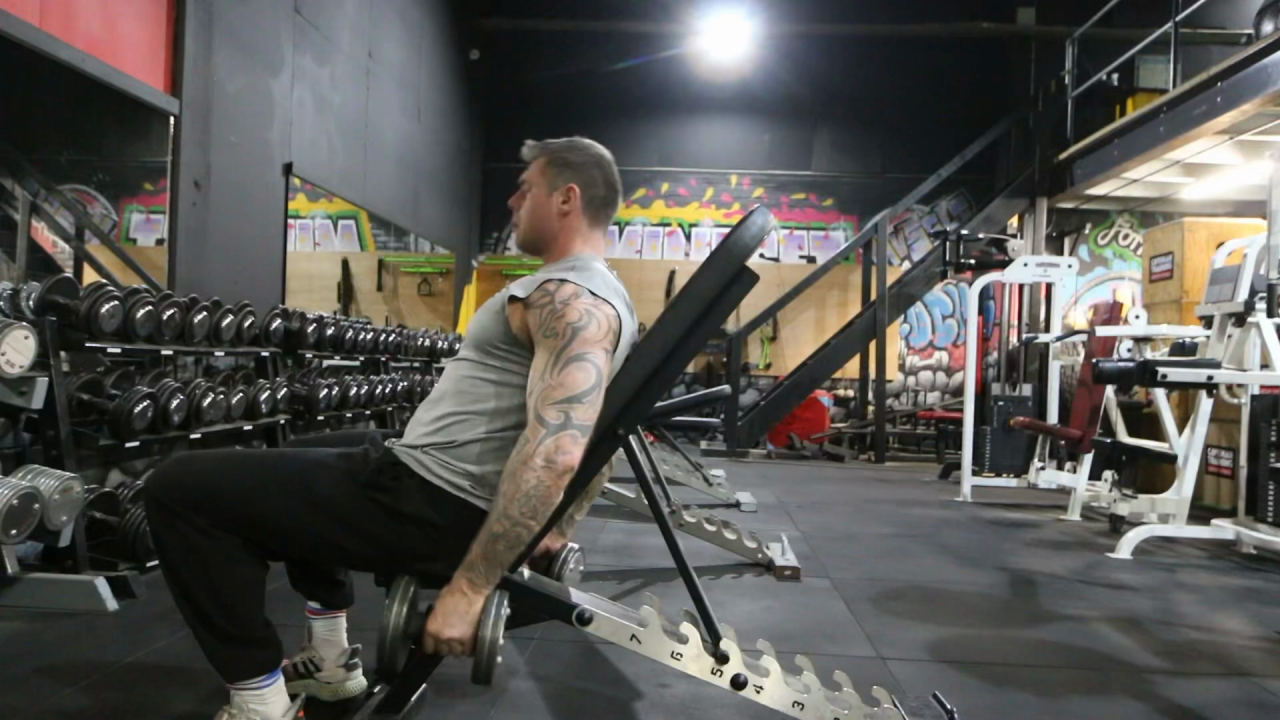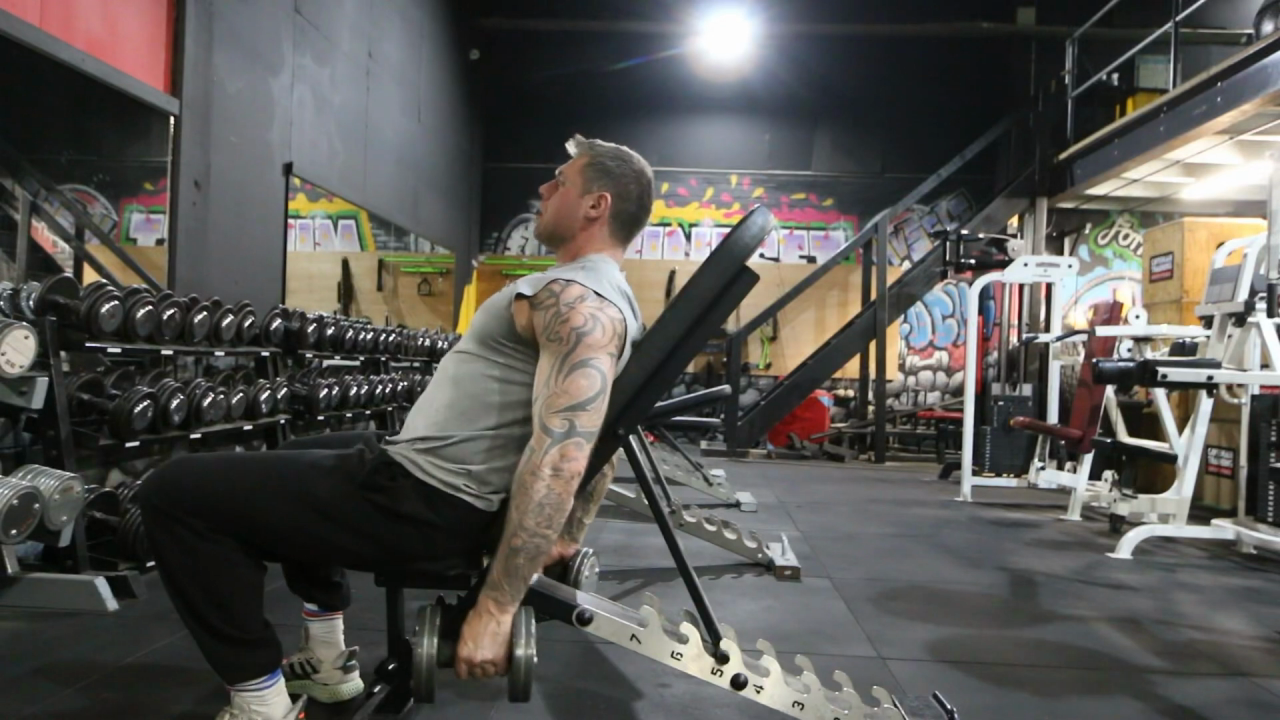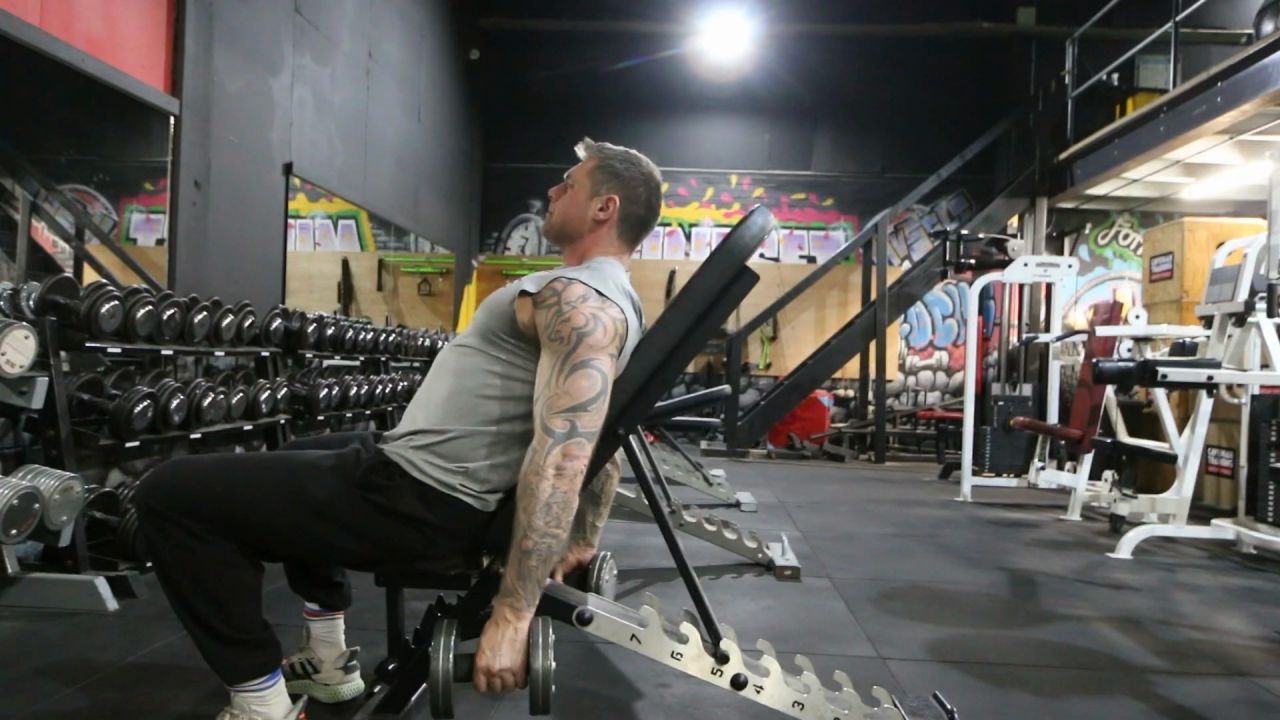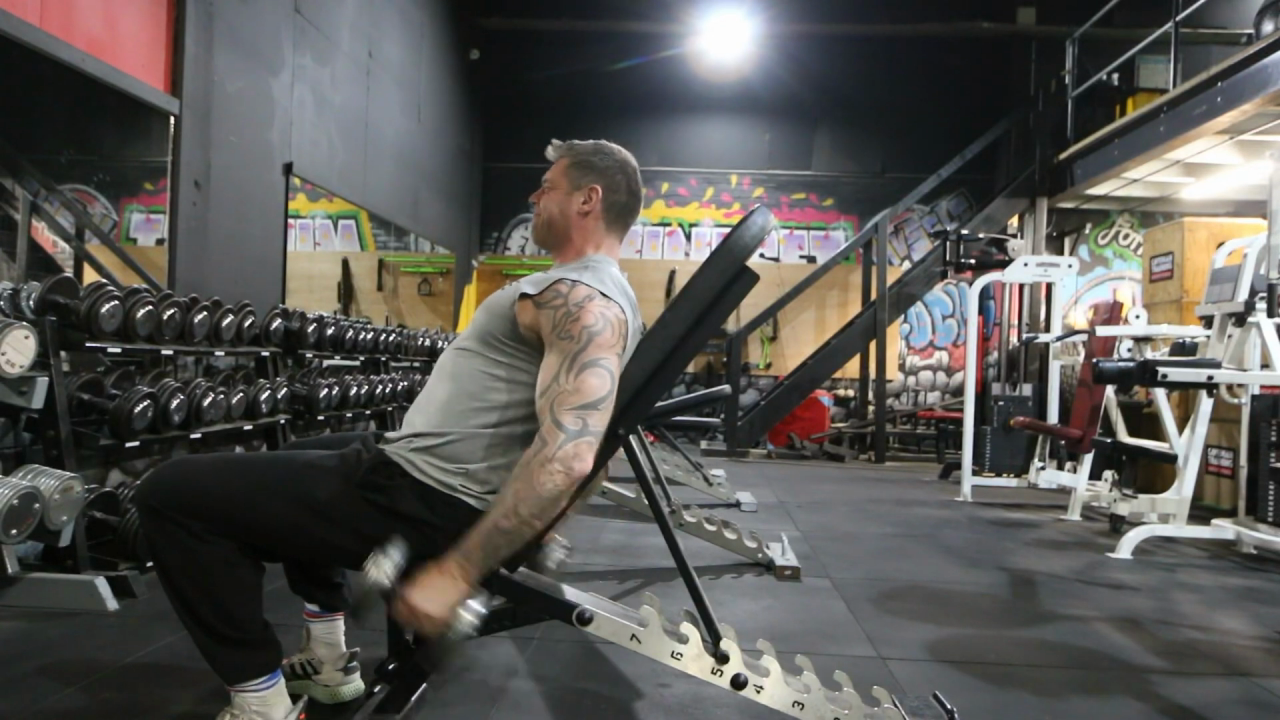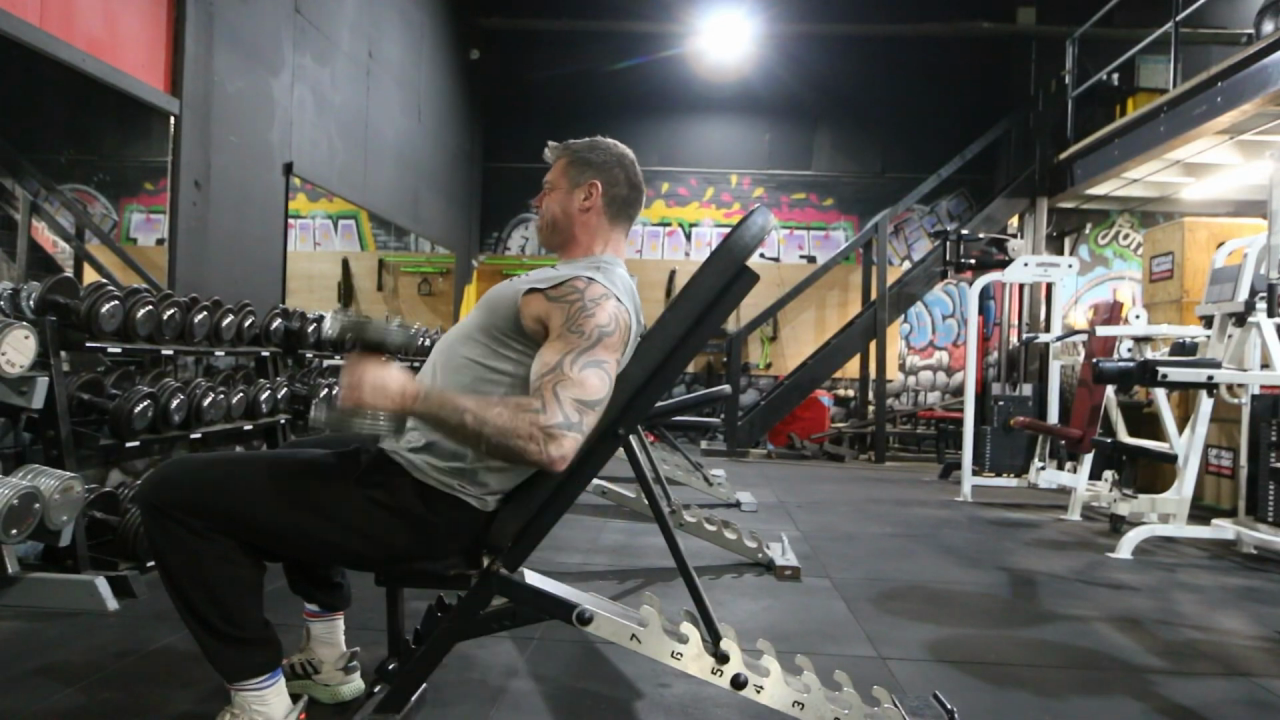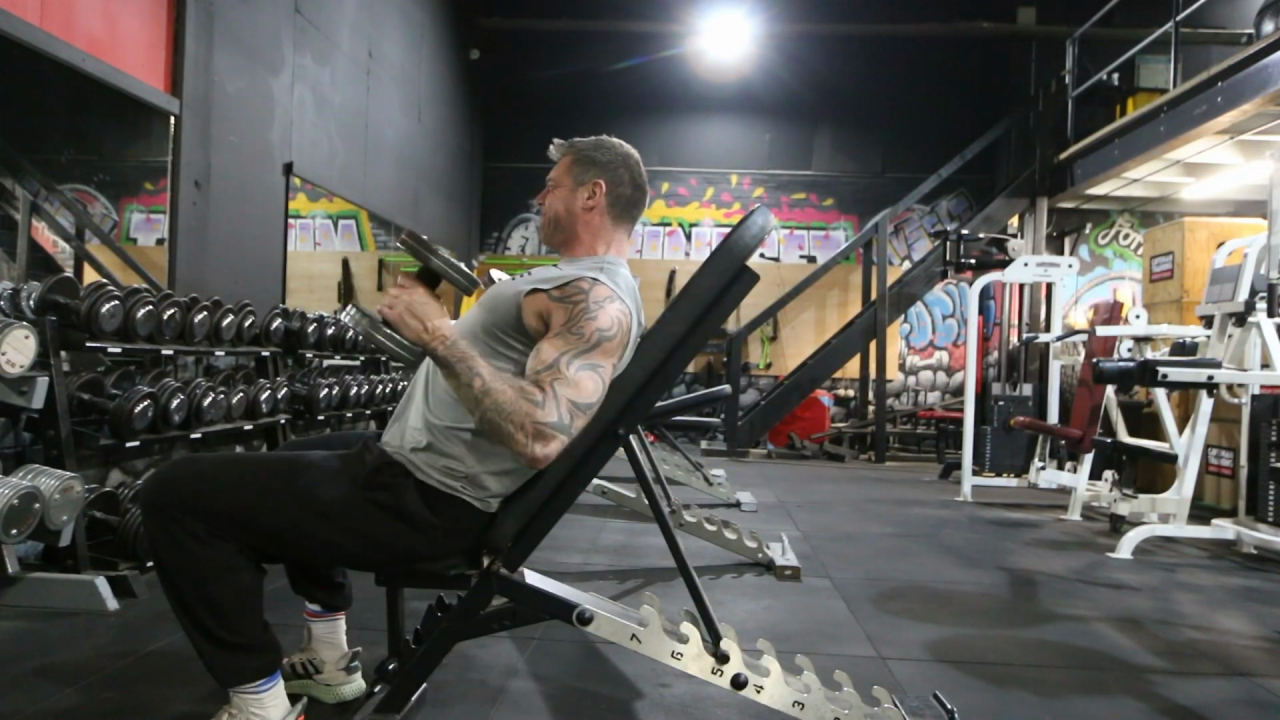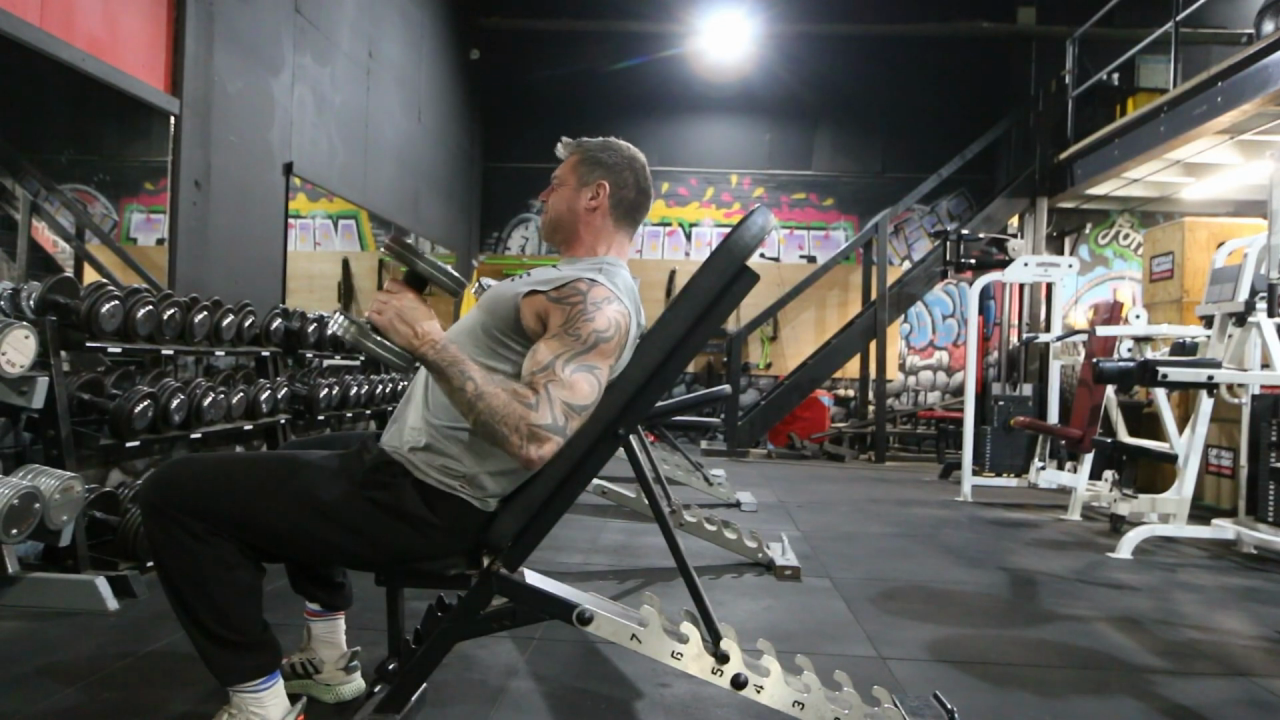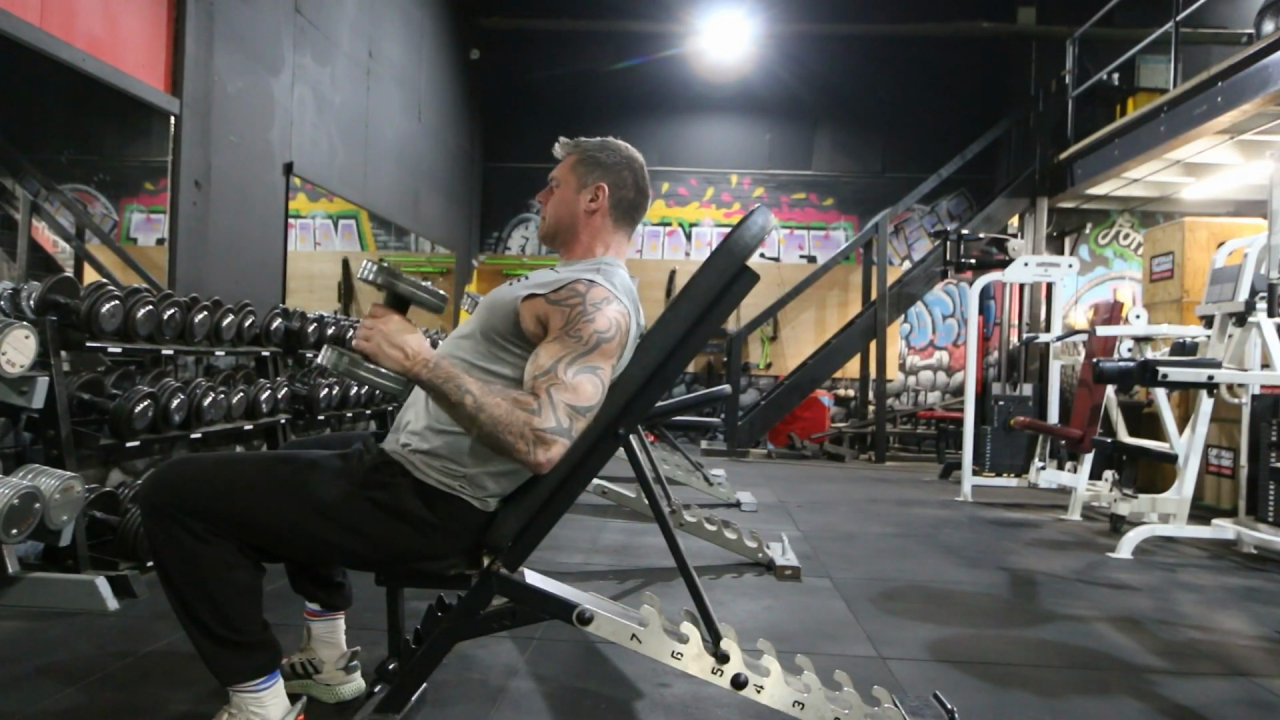
dt=0.4s
person 1, frame 1
left shoulder: (571, 300)
right shoulder: (590, 296)
left elbow: (554, 452)
right elbow: (585, 442)
left wrist: (468, 587)
right wrist: (558, 531)
left hip: (429, 501)
right hip: (440, 484)
left knee: (180, 488)
right knee: (300, 458)
right ankle: (329, 658)
person 1, frame 2
left shoulder: (577, 301)
right shoulder: (598, 299)
left elbow: (559, 456)
right elbow: (587, 445)
left wrist: (494, 608)
right wrist: (568, 537)
left hip: (424, 500)
right hip: (437, 485)
left knee: (175, 492)
right knee: (295, 462)
right ankle: (327, 661)
person 1, frame 3
left shoulder: (580, 300)
right shoulder: (606, 301)
left elbow: (560, 454)
right elbow: (594, 444)
left wrist: (511, 615)
right wrist: (583, 542)
left hip: (419, 498)
right hip: (436, 485)
left knee: (171, 494)
right knee: (297, 463)
right ankle: (328, 661)
person 1, frame 4
left shoulder: (582, 301)
right shoulder: (593, 295)
left elbow: (567, 456)
right elbow: (584, 439)
left wrist: (455, 573)
right wrist: (547, 528)
left hip: (422, 497)
right hip: (431, 480)
left knee: (172, 493)
right knee: (294, 462)
right ankle: (327, 661)
person 1, frame 5
left shoulder: (593, 300)
right shoulder: (587, 287)
left elbow: (552, 438)
left wrist: (407, 394)
right wrist: (414, 392)
left hip: (427, 496)
right hip: (435, 480)
left knee: (175, 492)
right knee: (294, 463)
right ankle: (327, 661)
person 1, frame 6
left shoulder: (597, 302)
right shoulder: (586, 286)
left elbow: (539, 435)
left wrist: (438, 335)
right wrist: (438, 330)
left hip: (428, 499)
right hip: (427, 473)
left knee: (178, 492)
right knee: (294, 459)
right ankle: (328, 662)
person 1, frame 7
left shoulder: (595, 302)
right shoulder: (585, 285)
left elbow: (534, 436)
left wrist: (427, 339)
right wrist: (429, 336)
left hip: (426, 497)
right hip: (425, 472)
left knee: (176, 492)
right knee: (295, 460)
right ankle: (328, 660)
person 1, frame 8
left shoulder: (595, 303)
right shoulder: (583, 286)
left elbow: (541, 440)
left wrist: (419, 359)
left hip: (427, 499)
right hip: (425, 471)
left knee: (176, 493)
right knee: (296, 460)
right ankle: (328, 661)
